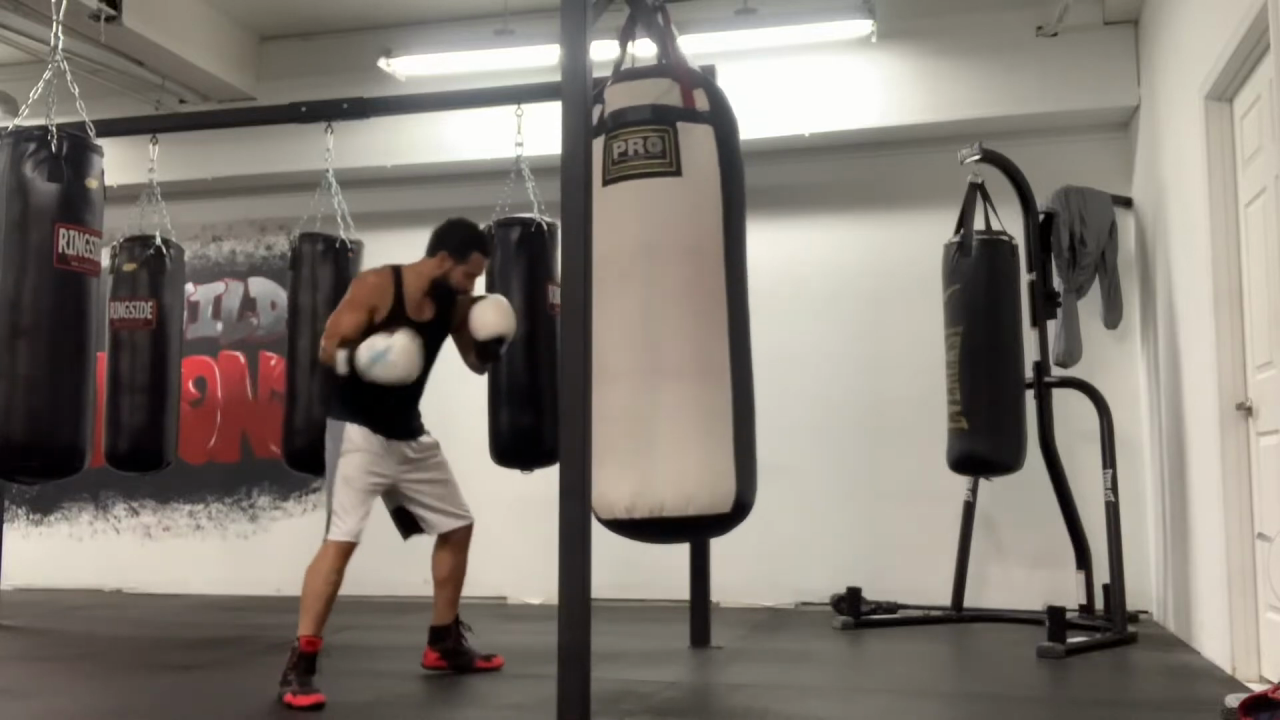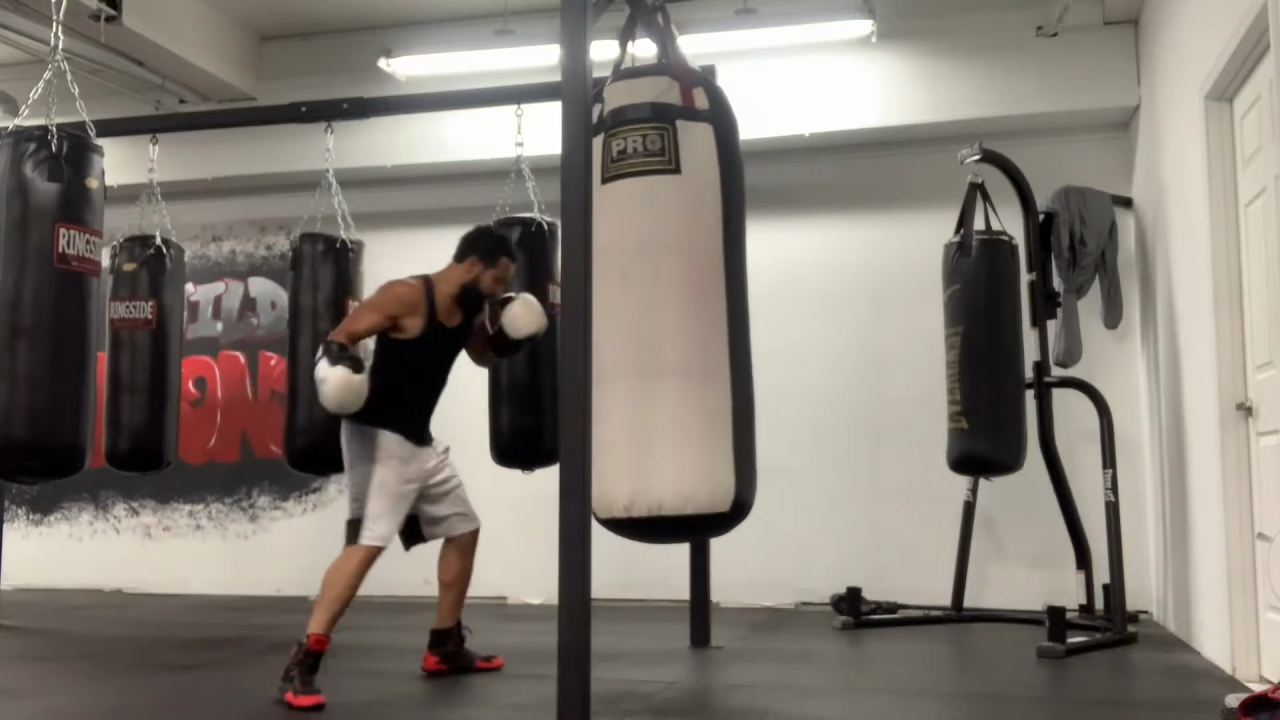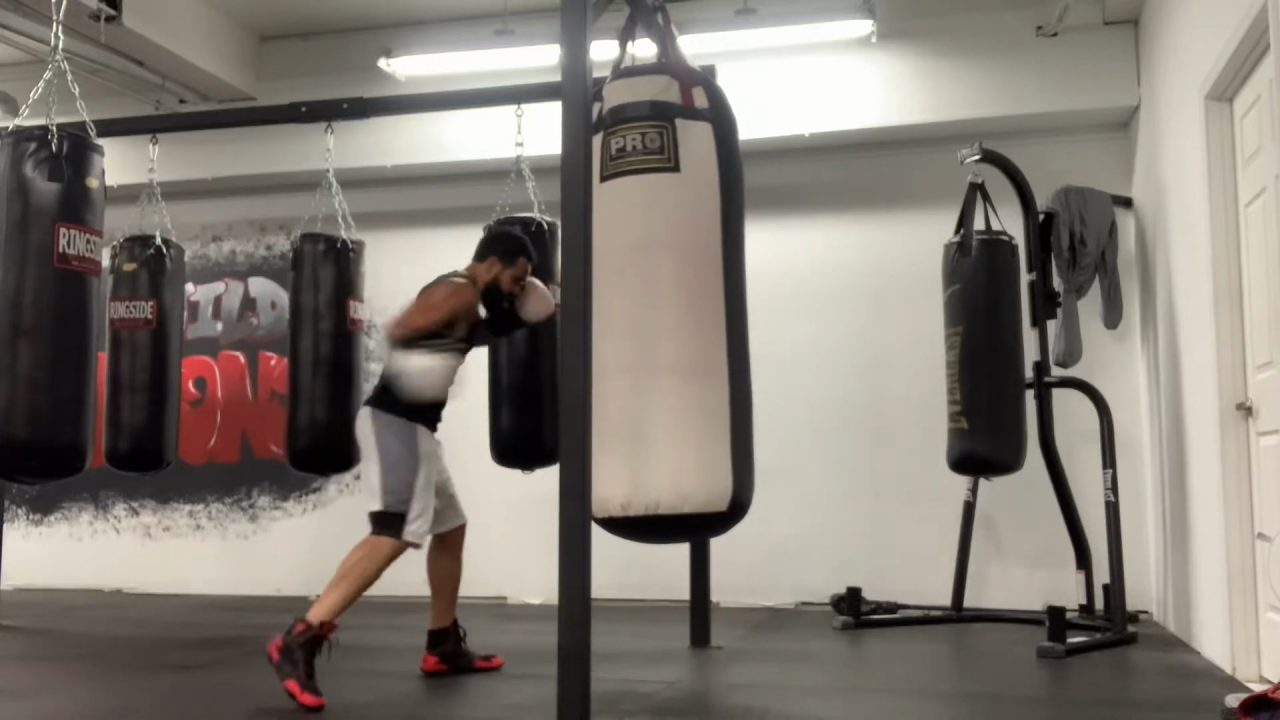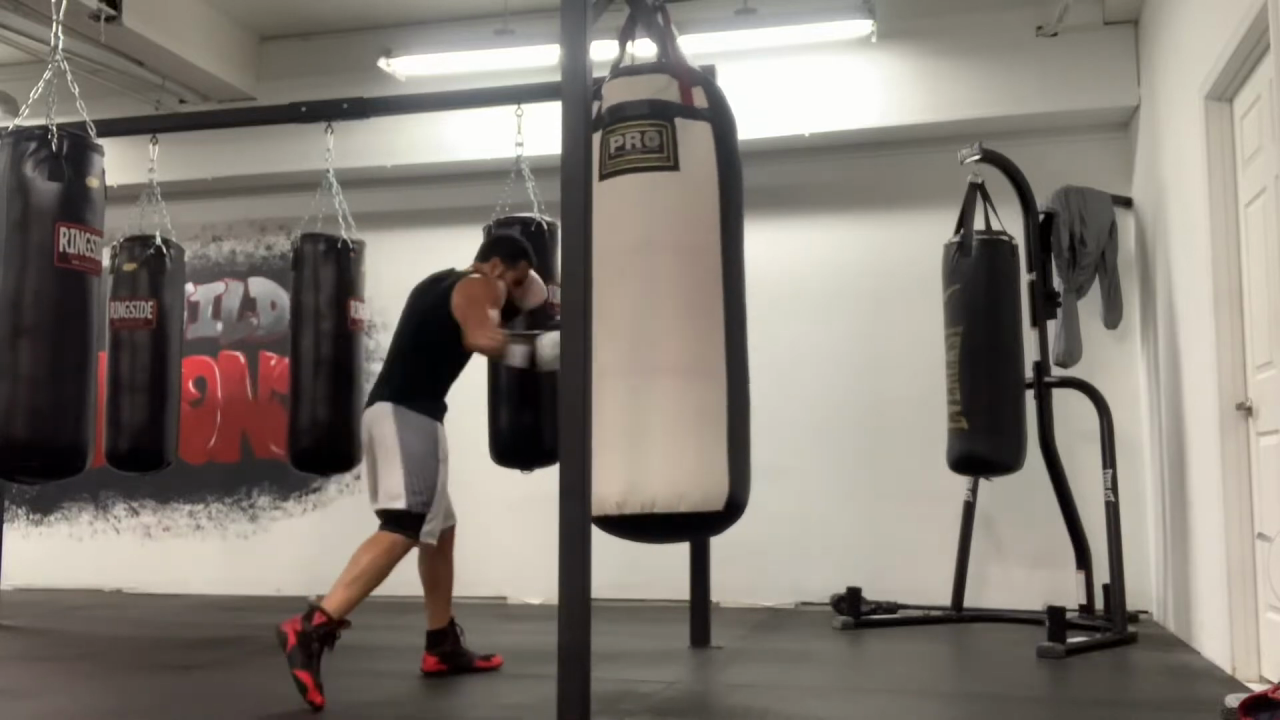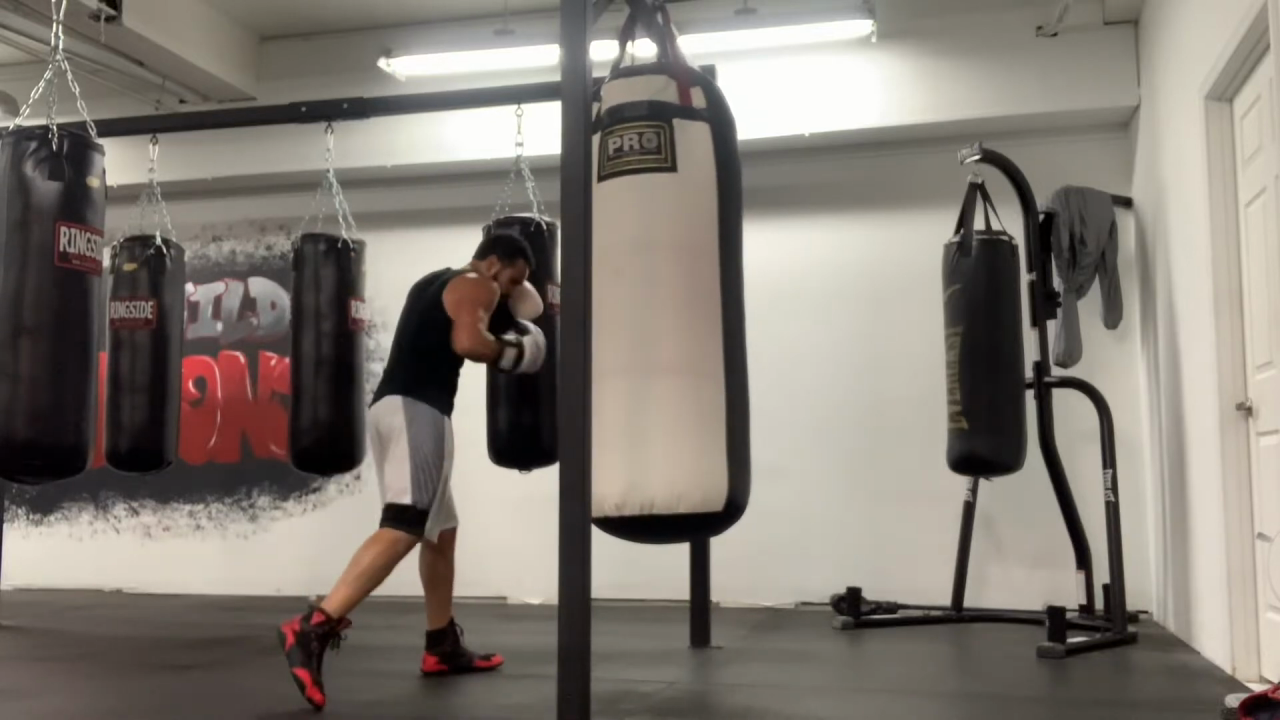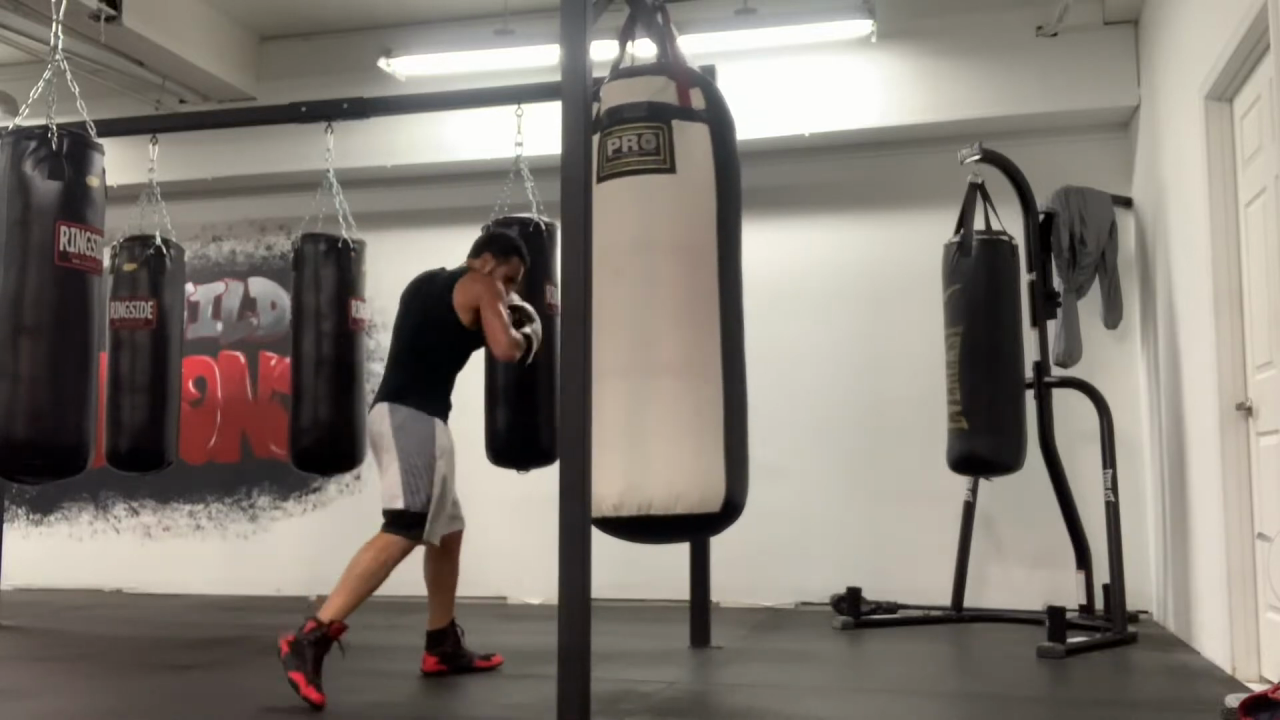
dt=0.1s
person 1, frame 1
left shoulder: (454, 300)
right shoulder: (375, 285)
left elbow: (478, 363)
right elbow: (329, 347)
left wrist: (491, 338)
right wrist: (362, 360)
left hip: (409, 435)
right hip: (358, 430)
left knee: (457, 527)
right knee: (340, 540)
left ankle: (445, 644)
right ankle: (299, 667)
person 1, frame 2
left shoulder: (470, 304)
right shoulder: (405, 293)
left elbow: (485, 354)
right elbow: (340, 337)
left wrist: (513, 332)
right wrist: (333, 363)
left hip: (418, 438)
right hip: (378, 434)
left knee: (463, 530)
right knee: (367, 543)
left ankle: (445, 646)
right ankle: (303, 663)
person 1, frame 3
left shoulder: (467, 299)
right shoulder: (458, 289)
left elbow: (471, 336)
right elbow: (401, 330)
left wrist: (508, 309)
left hip: (412, 427)
right hip: (396, 423)
left knee: (450, 530)
right knee: (390, 537)
left ankle: (443, 646)
right ankle: (299, 642)
person 1, frame 4
left shoulder: (442, 284)
right shoulder: (481, 287)
right elbow: (486, 342)
left wrist: (512, 304)
right wrist: (534, 350)
left hip: (387, 412)
right hip: (409, 417)
left knee: (439, 530)
right knee: (401, 531)
left ankle: (442, 646)
right ankle: (311, 631)
person 1, frame 5
left shoulder: (440, 284)
right shoulder: (476, 286)
right elbow: (469, 344)
left wrist: (510, 313)
right wrist: (517, 351)
left hip: (394, 408)
right hip: (417, 412)
left knee: (441, 531)
right knee: (402, 529)
left ankle: (442, 646)
right ankle: (311, 631)
person 1, frame 6
left shoulder: (426, 283)
right shoulder: (481, 287)
right elbow: (506, 349)
right wrist: (527, 335)
left hip: (395, 412)
right hip: (415, 418)
left knee: (446, 531)
right knee: (402, 533)
left ankle: (442, 645)
right ankle: (309, 642)
